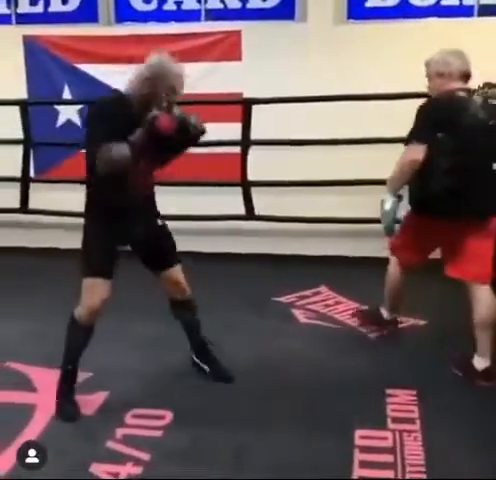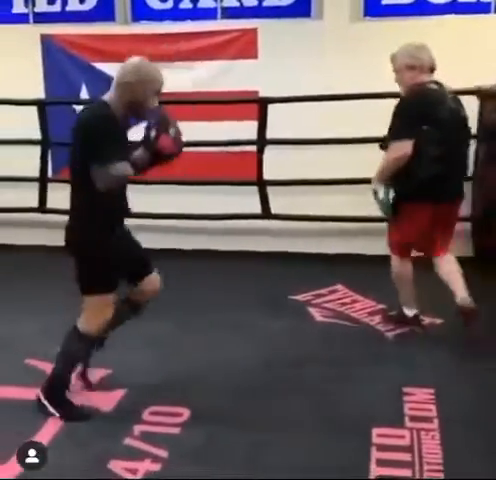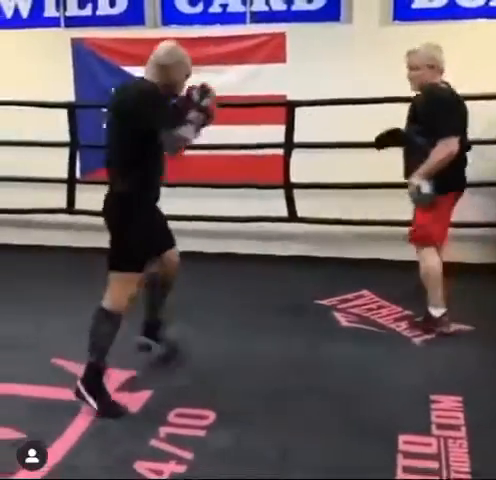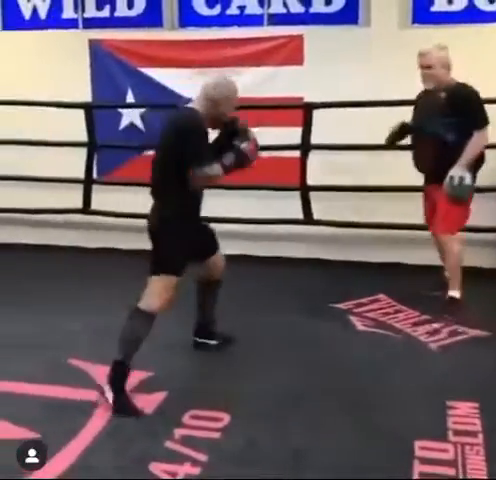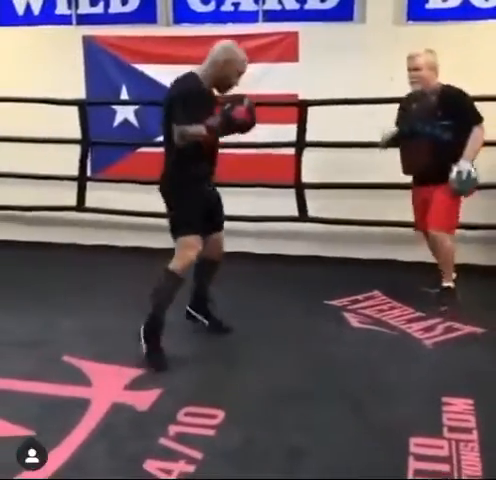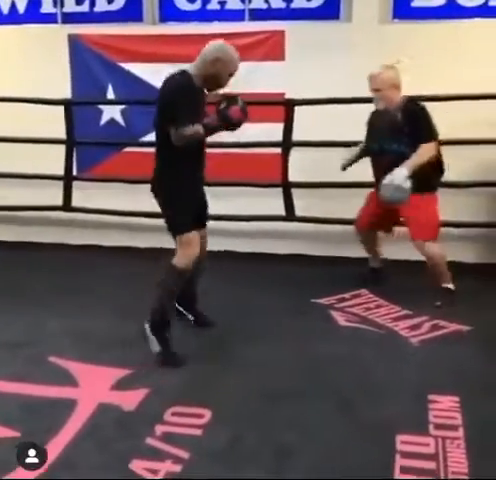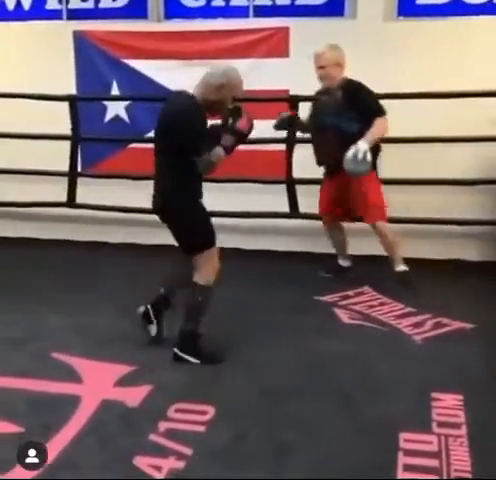
dt=0.3s
person 1, frame 1
left shoulder: (149, 111)
right shoulder: (105, 109)
right elbow: (106, 162)
left wrist: (179, 137)
right wrist: (147, 134)
left hip: (143, 213)
right hip: (105, 218)
left knee: (177, 284)
right knee: (93, 302)
left ankle: (201, 352)
right ankle: (65, 384)
person 1, frame 2
left shoulder: (113, 119)
right shoulder: (96, 121)
right elbow: (105, 179)
left wrist: (152, 147)
right wrist: (148, 154)
left hip: (110, 226)
right hip: (91, 231)
left knee: (148, 287)
right knee: (98, 315)
left ankle: (86, 350)
right ankle: (53, 391)
person 1, frame 3
left shoulder: (131, 93)
right shoulder: (147, 95)
right elbow: (176, 142)
left wrist: (181, 109)
right wrist: (198, 113)
left hip: (135, 200)
right hip: (131, 205)
left knee: (168, 261)
right knee: (121, 292)
left ankle: (151, 331)
right ankle: (90, 380)
person 1, frame 4
left shoulder: (183, 119)
right shoulder: (192, 126)
right elbow: (199, 178)
left wrist: (226, 142)
right wrist: (235, 156)
left hip: (182, 216)
right hip: (173, 220)
left knee: (215, 266)
right knee: (158, 296)
left ankle: (204, 332)
right ankle: (117, 377)
person 1, frame 5
left shoulder: (208, 92)
right shoulder: (187, 88)
right elbow: (184, 136)
left wrist: (229, 120)
right wrist: (223, 121)
left hip: (203, 182)
right hip: (180, 184)
left knee: (214, 248)
right knee: (187, 257)
left ankle: (199, 307)
right ankle: (152, 330)
person 1, frame 6
left shoulder: (194, 87)
right shoulder: (179, 87)
right elbow: (180, 136)
left wrist: (219, 119)
right wrist: (218, 120)
left hip: (190, 178)
right hip: (172, 181)
left knee: (199, 242)
right knee: (189, 251)
left ankle: (186, 301)
right ankle: (158, 323)
person 1, frame 7
left shoulder: (178, 102)
right shoulder: (192, 112)
right elbow: (206, 163)
left wrist: (216, 135)
right wrist: (232, 138)
left hip: (171, 196)
right hip: (181, 200)
left knee: (198, 257)
right knee: (208, 267)
left ankle: (156, 308)
right ankle: (187, 343)
person 2, frame 1
left shoulder: (435, 108)
left elbow: (414, 156)
left wrist: (392, 192)
left hip: (435, 207)
left knee: (400, 257)
left ankle: (387, 314)
person 2, frame 2
left shoulder: (411, 102)
right shoulder: (452, 101)
left elbow: (401, 150)
right elbow: (457, 143)
left wrist: (379, 179)
left hip: (417, 193)
right hip: (450, 191)
left knee: (400, 252)
right knee: (440, 250)
left ankle: (409, 313)
right ankle: (464, 300)
person 2, frame 3
left shoulder: (443, 100)
right shoulder: (429, 98)
left elbow: (451, 145)
left wrist: (421, 176)
right wrist: (399, 136)
left hip: (439, 184)
right hip: (435, 182)
left knee: (425, 243)
right knee: (432, 238)
left ankle: (437, 314)
right ankle: (431, 288)
person 2, frame 4
left shoulder: (464, 95)
right shoulder: (424, 98)
left elbow: (481, 133)
left wrist: (462, 166)
right wrist: (403, 131)
left hip: (454, 176)
right hip: (433, 175)
left knee: (447, 232)
right knee: (438, 230)
left ankle: (454, 295)
right ankle: (450, 278)
person 2, frame 5
left shoulder: (453, 97)
right shoulder: (408, 103)
left elbow: (478, 128)
left wrist: (466, 160)
right wrist: (392, 136)
left hip: (447, 178)
right hip: (421, 178)
left knee: (438, 231)
right knee: (427, 230)
left ankle: (449, 285)
right ankle: (446, 278)
person 2, frame 6
left shoulder: (414, 111)
right shoulder: (376, 117)
left elbow: (429, 146)
left wrist: (404, 169)
right wrist: (358, 153)
left hip: (418, 187)
right hip: (387, 187)
left knee: (424, 242)
right knee: (363, 224)
left ankle: (446, 285)
right ankle: (376, 265)
person 2, frame 7
left shoulder: (357, 91)
right shoulder: (320, 97)
left elbow: (382, 121)
right elbow: (314, 126)
left wrist: (364, 143)
right wrist: (298, 124)
left hip: (360, 168)
right hip: (334, 168)
left knee: (375, 219)
right knee: (329, 216)
left ankle: (399, 266)
right ankle: (344, 261)
